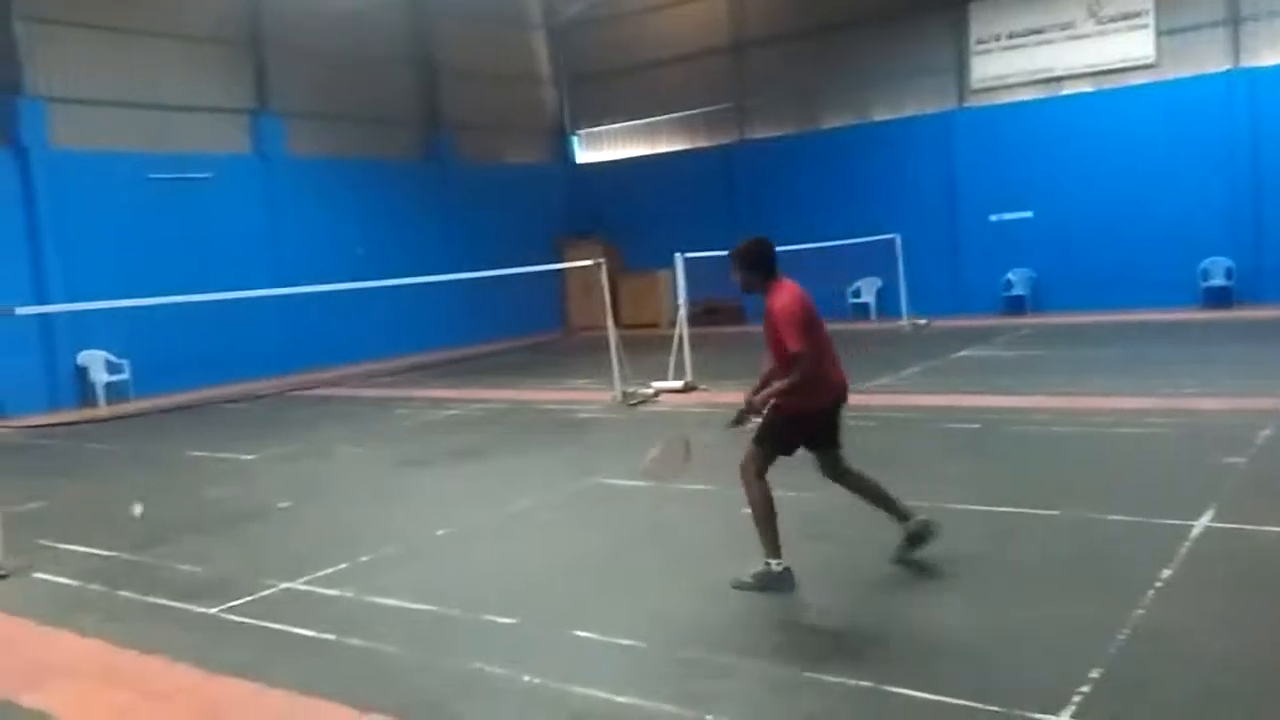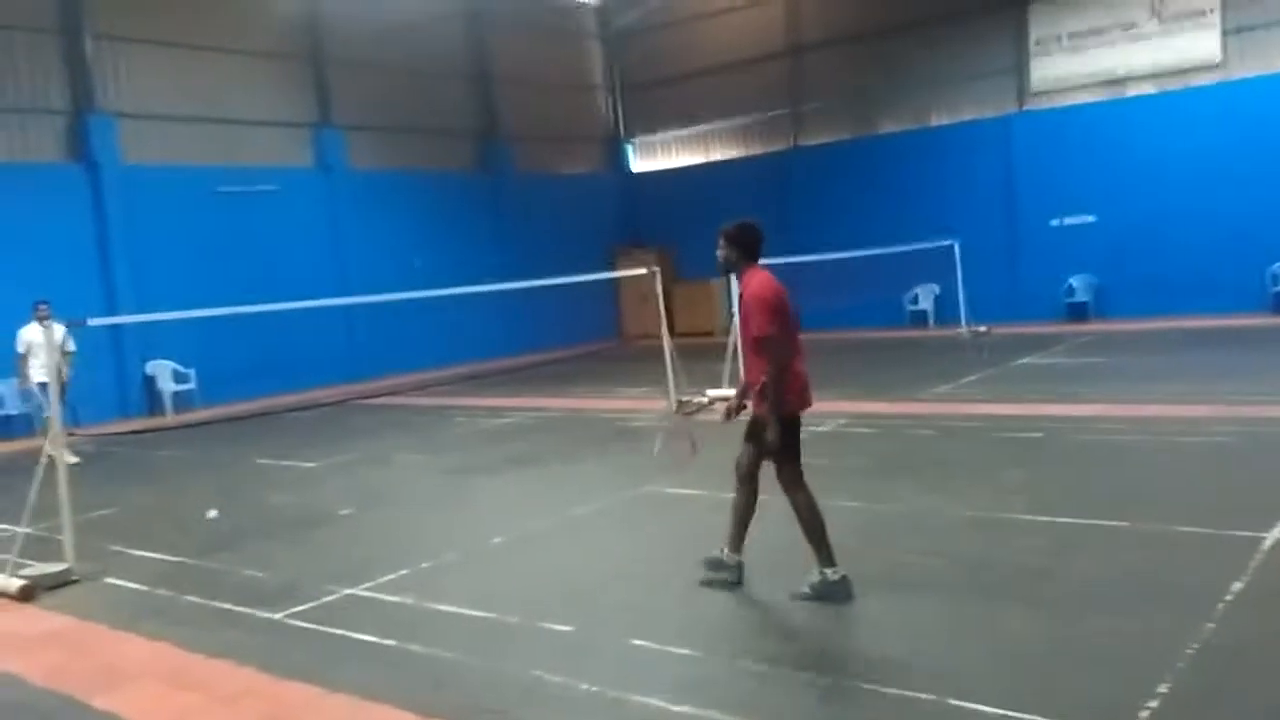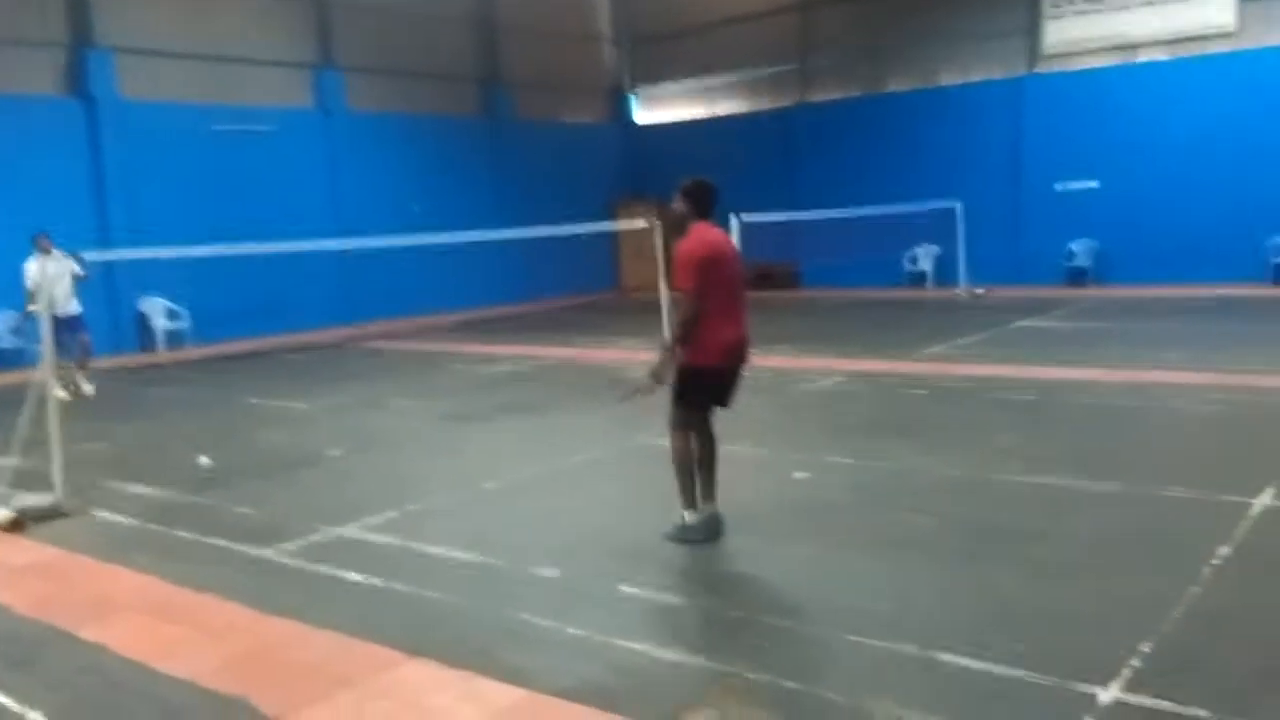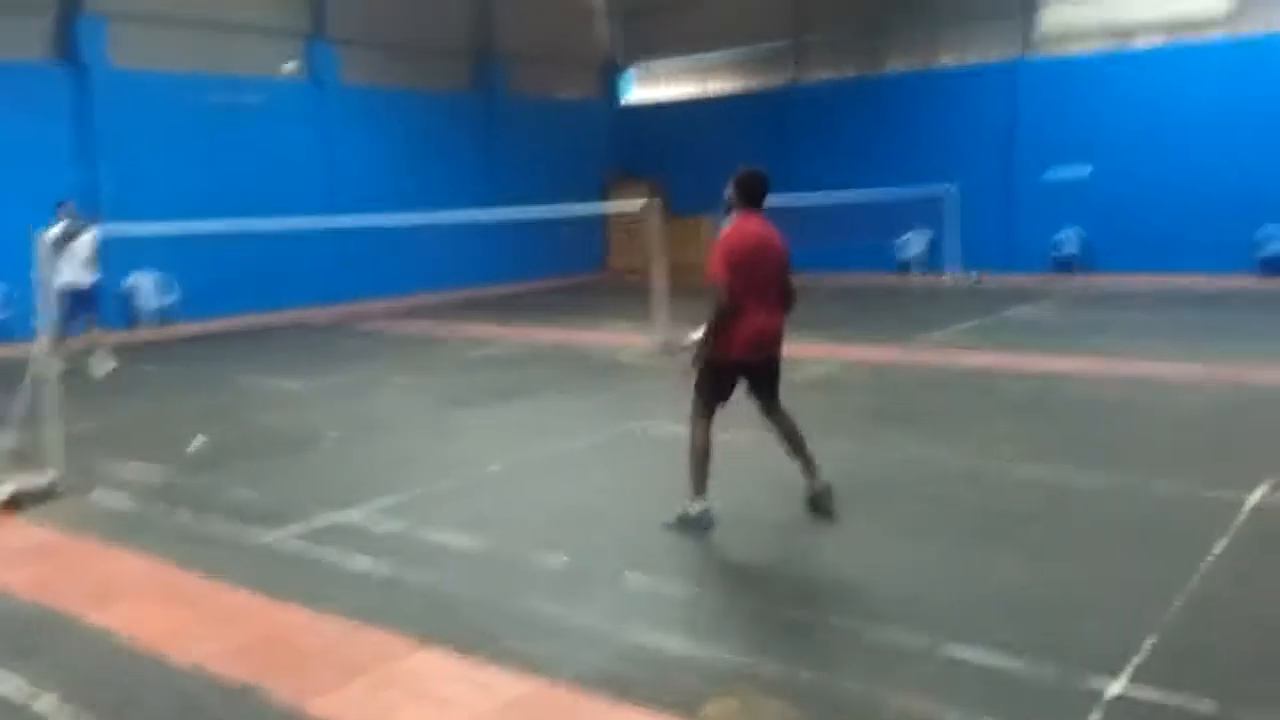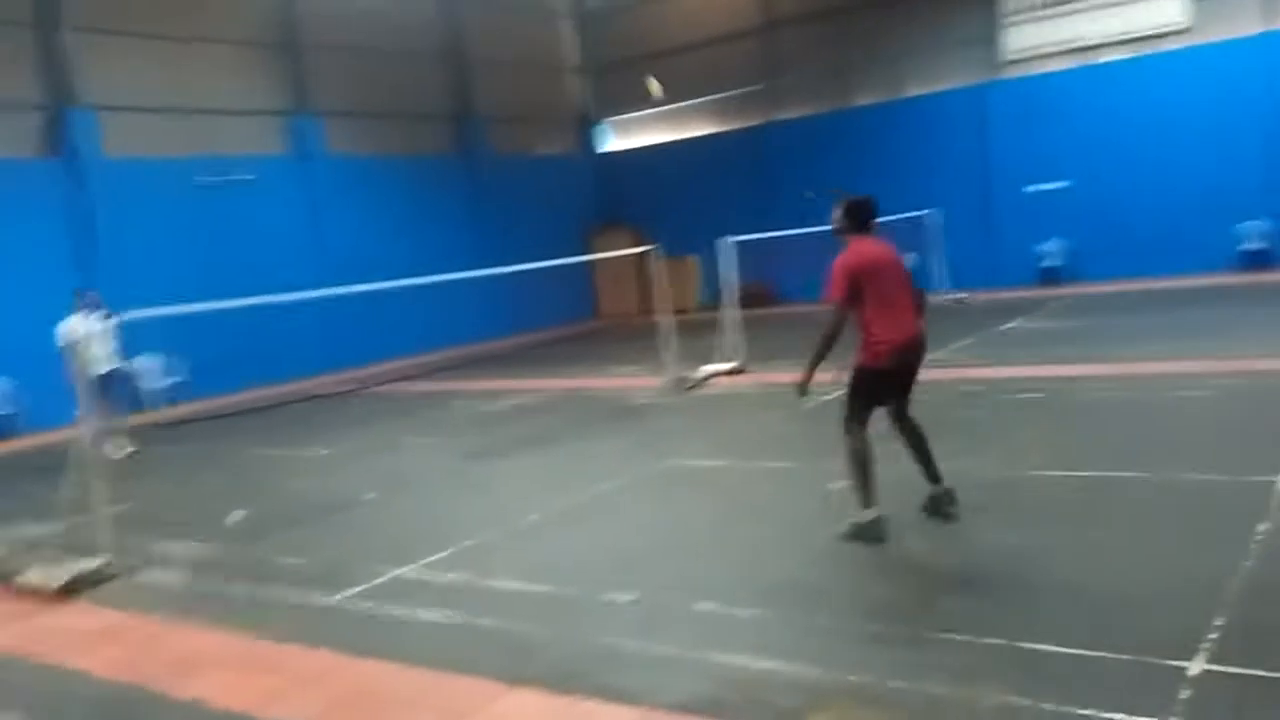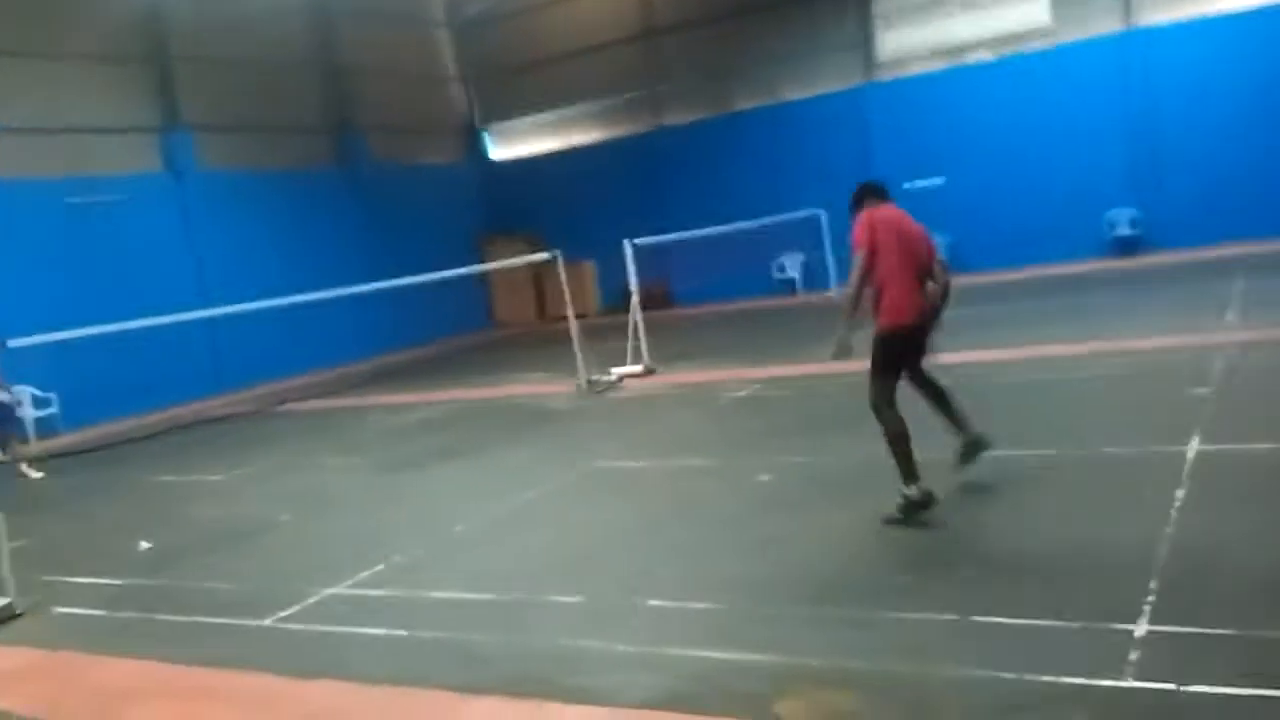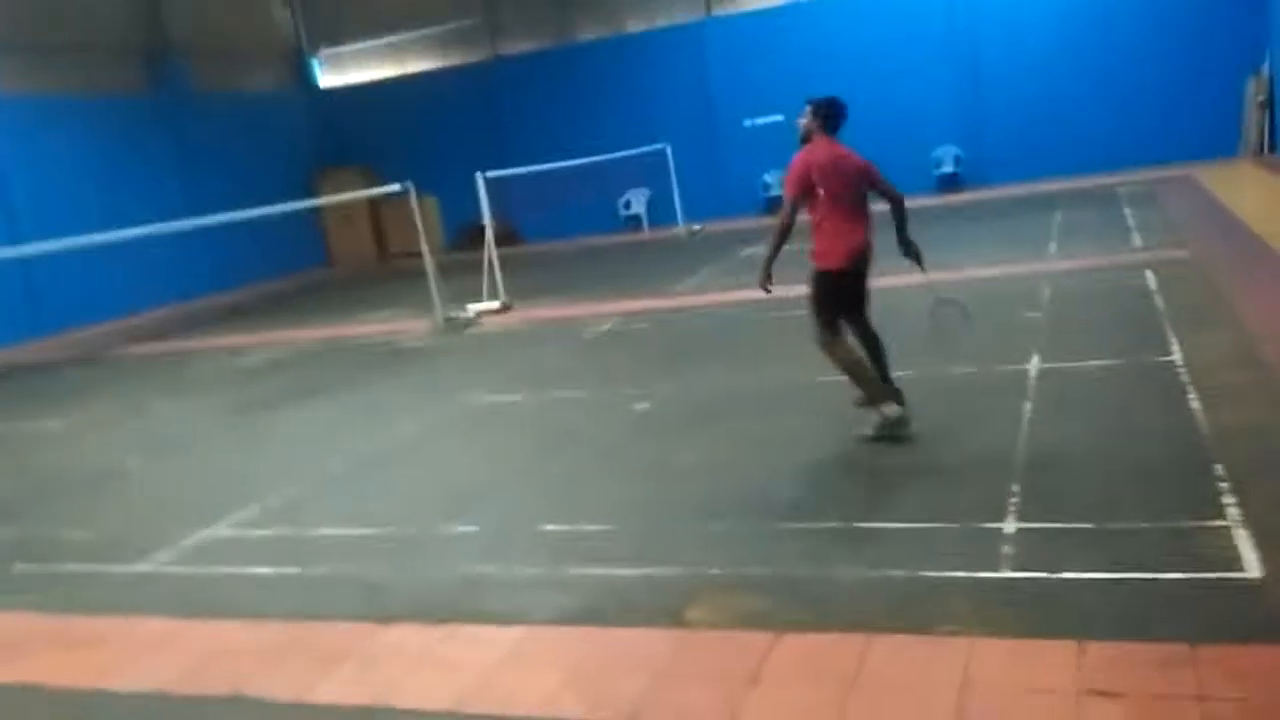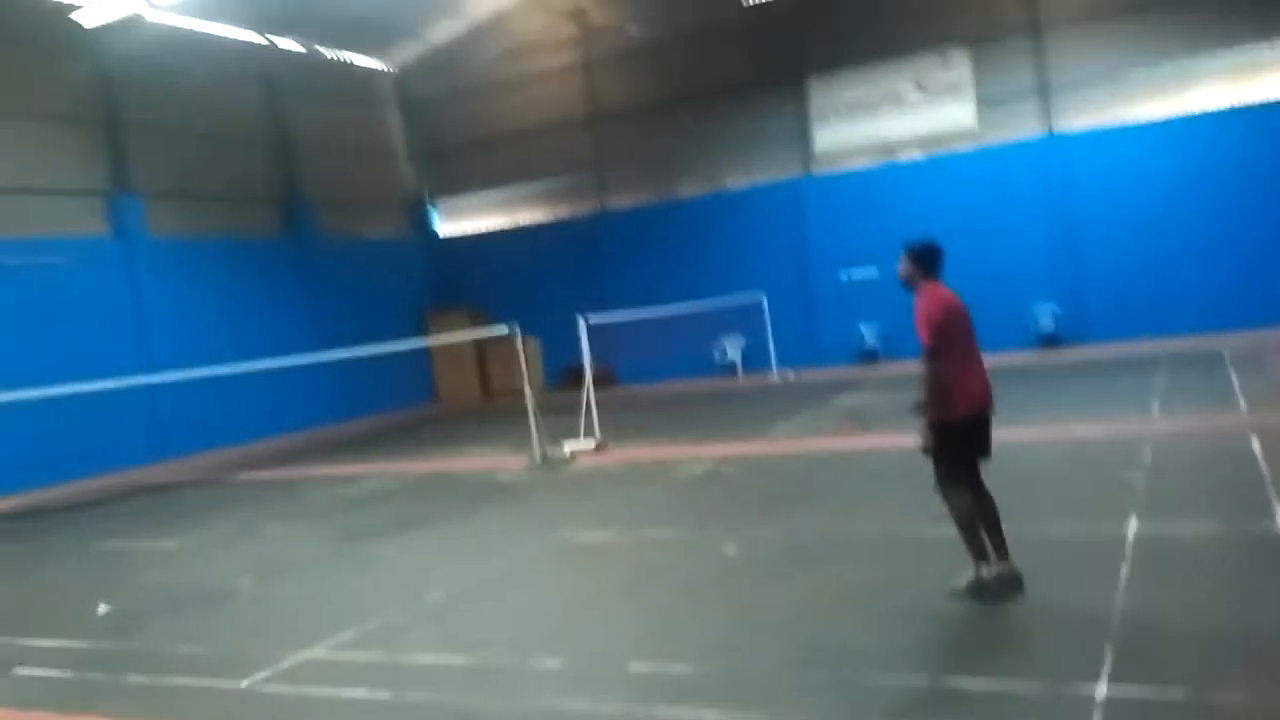
dt=0.5s
person 1, frame 1
left shoulder: (784, 305)
right shoulder: (782, 294)
left elbow: (806, 369)
left wrist: (766, 398)
right wrist: (757, 392)
left hip: (808, 397)
right hip: (828, 391)
left knee: (751, 469)
right knee: (834, 469)
left ankle: (775, 568)
right ankle: (912, 523)
person 1, frame 2
left shoulder: (757, 291)
right shoulder: (756, 285)
left elbow: (776, 359)
left wrist: (773, 415)
right wrist: (741, 398)
left hip: (778, 402)
right hip: (767, 399)
left knee: (791, 482)
right knee: (745, 468)
left ankle: (832, 576)
right ankle: (731, 559)
person 1, frame 3
left shoulder: (690, 246)
right shoulder: (724, 241)
left elbow: (689, 312)
left wrist: (666, 358)
left hip: (706, 350)
right hip: (732, 346)
left knee: (681, 426)
right knee: (700, 422)
left ankle: (694, 518)
right ankle: (707, 510)
person 1, frame 4
left shoulder: (730, 238)
right shoulder: (775, 239)
left elbow: (724, 302)
right elbow: (788, 296)
left wrist: (704, 345)
left hip: (734, 343)
right hip: (767, 340)
left knee: (701, 416)
right knee: (773, 411)
left ankle: (697, 508)
right ankle: (817, 487)
person 1, frame 5
left shoulder: (847, 261)
right shoulder: (888, 252)
left elbow: (836, 323)
right elbow: (918, 301)
left wrist: (810, 370)
left hip: (881, 351)
right hip: (911, 343)
left knee: (854, 425)
right knee: (900, 416)
left ankle: (869, 517)
right ankle: (939, 492)
person 1, frame 6
left shoulder: (868, 220)
right shoulder: (916, 229)
left elbow: (860, 273)
right elbow: (942, 282)
left wrist: (846, 327)
right wrist: (928, 319)
left hip: (895, 320)
right hip: (918, 317)
left knee: (882, 402)
right knee: (917, 375)
left ankle: (915, 492)
right ankle: (968, 434)
person 1, frame 7
left shoulder: (804, 159)
right shoulder: (854, 160)
left elbow: (787, 218)
right elbow: (894, 198)
left wrist: (768, 264)
right wrist: (903, 238)
left hip: (832, 259)
right hip: (859, 252)
left knee: (830, 338)
right knee: (857, 321)
left ankle: (890, 409)
right ankle: (886, 391)
person 1, frame 8
left shoulder: (927, 303)
right shoulder: (946, 298)
left elbow: (933, 365)
left wrist: (929, 422)
right wrist: (933, 403)
left hip: (956, 407)
right hip: (977, 401)
left knee: (951, 483)
right knee: (970, 482)
left ankle: (986, 571)
right ankle: (1003, 566)
